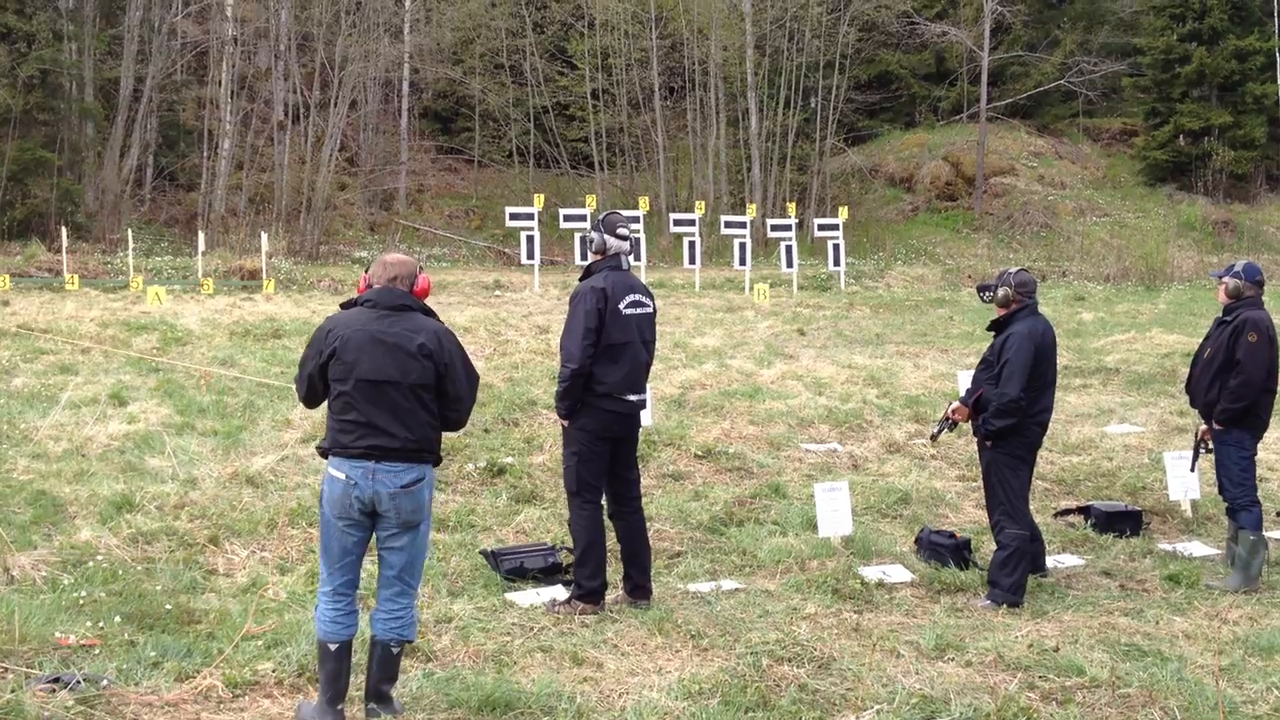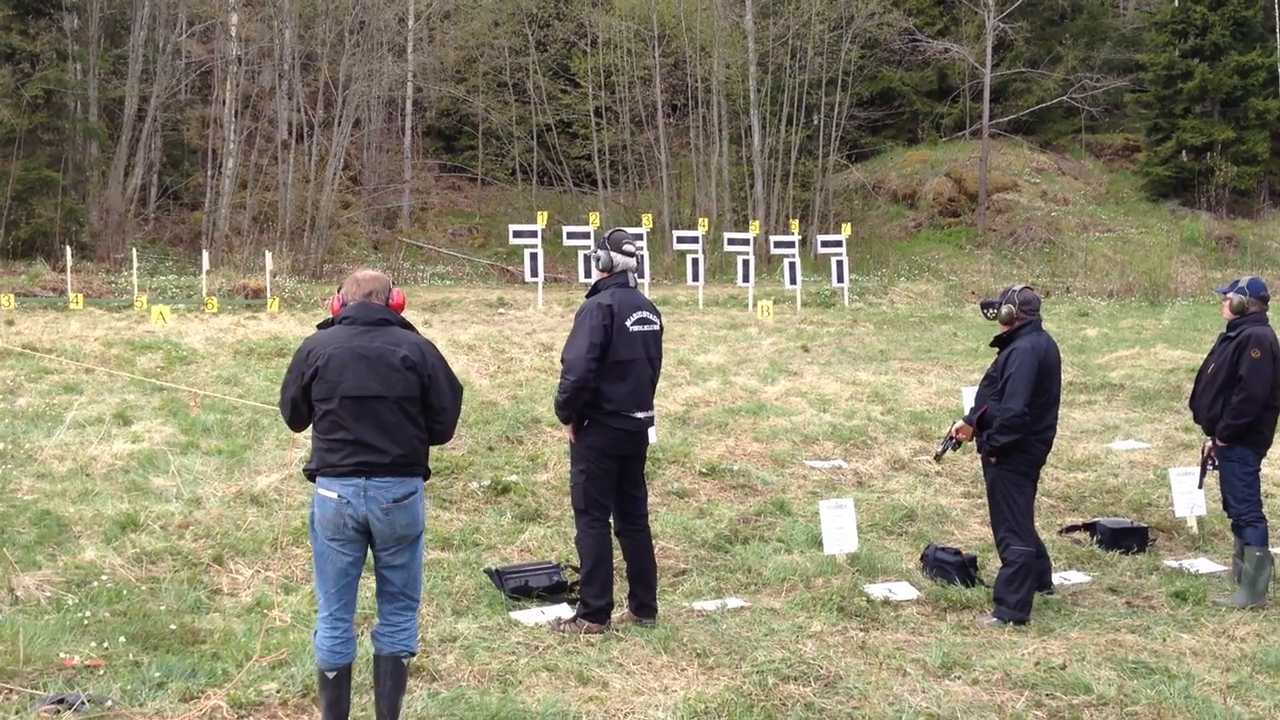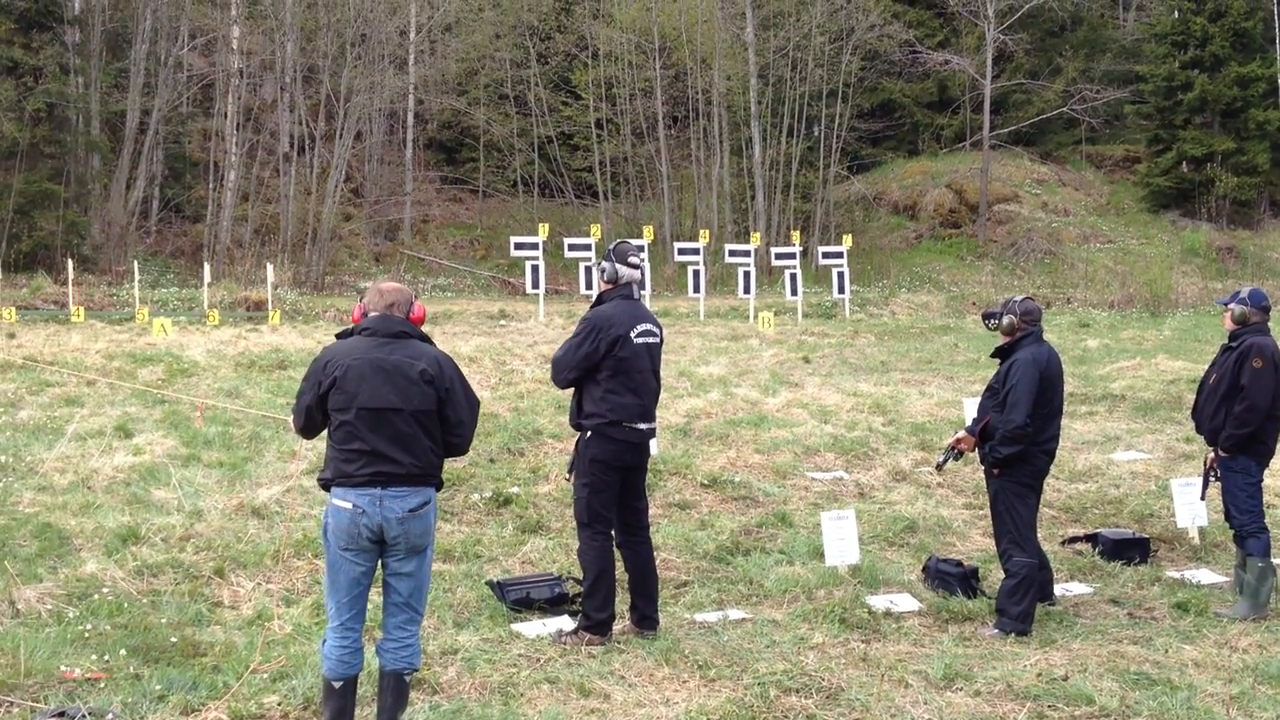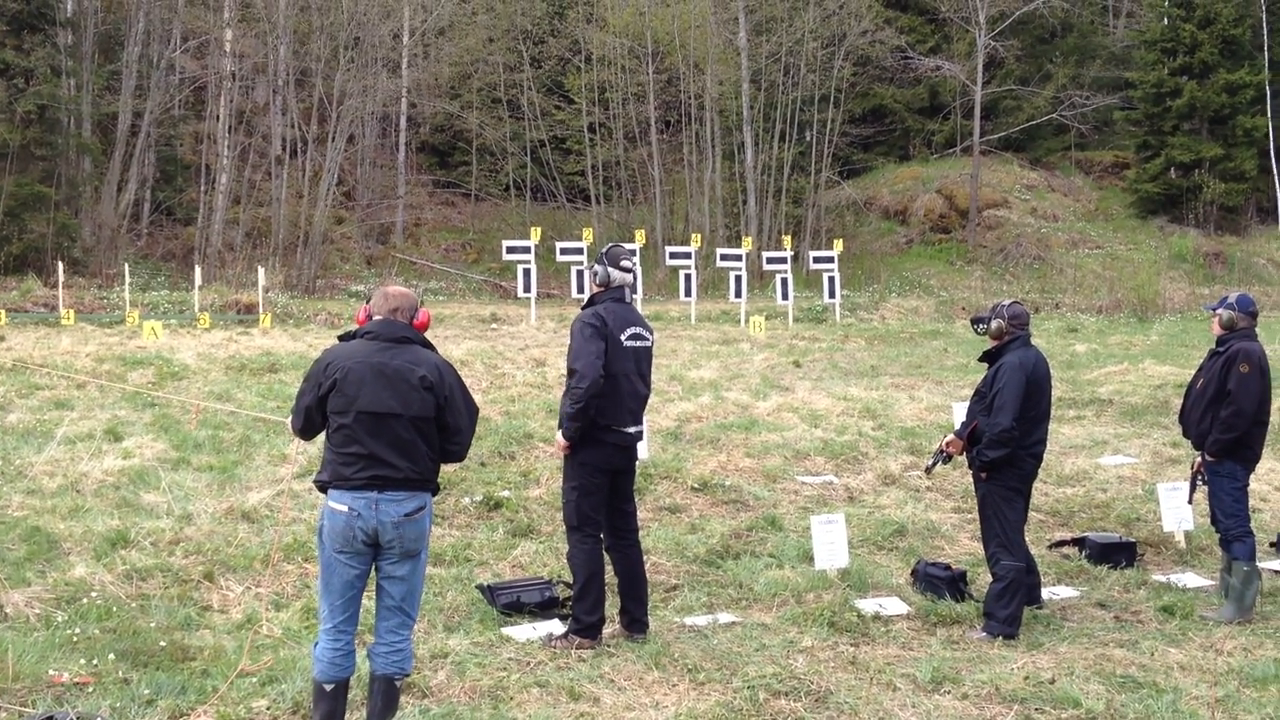
dt=0.7s
person 1, frame 1
left shoulder: (336, 328)
right shoulder: (435, 335)
left elbow: (308, 393)
right elbow: (458, 413)
left hip: (346, 473)
right hip: (409, 478)
left knee: (336, 591)
right knee: (397, 594)
person 1, frame 2
left shoulder: (316, 348)
right shoulder: (416, 348)
left elbow: (293, 416)
right elbow: (444, 425)
left hip: (336, 493)
right hip: (400, 492)
left knee: (335, 615)
right knee: (399, 610)
person 1, frame 3
left shoulder: (334, 358)
right shoulder: (435, 362)
left elbow: (304, 424)
right elbow: (459, 439)
left hip: (350, 502)
right hip: (414, 502)
left knee: (343, 626)
right knee: (403, 625)
person 1, frame 4
left shoulder: (335, 359)
right shoulder: (435, 368)
left elbow: (302, 425)
right elbow: (457, 446)
left hip: (346, 504)
right hip: (409, 507)
left knee: (335, 627)
right knee: (395, 630)
person 2, frame 1
left shoulder: (593, 290)
right shoulder: (642, 292)
left elbow: (576, 357)
left wrist: (564, 407)
left hip: (593, 411)
right hip: (630, 409)
left knee: (584, 501)
right knee: (626, 499)
left ankle: (587, 595)
right ankle: (637, 588)
person 2, frame 2
left shoulder: (599, 306)
right shoulder: (649, 309)
left elbow: (578, 369)
left wrist: (566, 413)
left hip: (601, 428)
right hip: (637, 426)
left knee: (592, 519)
right knee: (633, 517)
left ankle: (594, 613)
right ankle: (643, 606)
person 2, frame 3
left shoulder: (602, 317)
right shoulder: (650, 321)
left elbow: (562, 372)
left wrist: (585, 364)
left hip: (604, 439)
right hip: (640, 437)
left knee: (595, 531)
right knee: (635, 528)
left ankle: (595, 626)
right ankle: (645, 618)
person 2, frame 4
left shoulder: (594, 318)
right shoulder: (640, 324)
left elbow: (586, 380)
left wrist: (568, 429)
left hip: (594, 443)
right hip: (626, 441)
left knee: (584, 534)
right knee: (623, 531)
left ankle: (585, 629)
right ankle: (635, 621)
person 3, frame 1
left shoulder: (1020, 334)
right shoulder: (1033, 326)
left elbow: (1010, 394)
right elbow: (993, 378)
left wrist: (988, 429)
right wrist: (967, 402)
left hip: (1008, 435)
right hip: (1021, 431)
left knee: (1006, 511)
right knee: (1014, 502)
left ankle: (1005, 591)
right ankle: (1032, 561)
person 3, frame 2
left shoulder: (1024, 350)
right shoulder: (1038, 343)
left elbow: (1014, 410)
right elbow: (998, 396)
left wrist: (992, 445)
right wrist: (972, 420)
left hip: (1012, 451)
right hip: (1025, 447)
left knee: (1012, 527)
right knee: (1018, 519)
left ankle: (1011, 608)
right ankle: (1039, 578)
person 3, frame 3
left shoulder: (1025, 361)
right shoulder: (1040, 353)
left elbow: (1016, 421)
right elbow: (1001, 407)
left wrist: (996, 458)
right wrist: (974, 431)
left hip: (1015, 463)
right hip: (1030, 458)
left knee: (1014, 539)
right knee: (1022, 531)
left ankle: (1013, 620)
right ankle: (1041, 589)
person 3, frame 4
left shoulder: (1012, 364)
right shoulder: (1030, 357)
left elbow: (1003, 425)
right elbow: (989, 410)
left wrist: (982, 461)
right wrist: (963, 435)
left hip: (1003, 466)
right hip: (1019, 461)
left knee: (1002, 542)
right knee: (1010, 533)
left ankle: (1001, 623)
right ankle: (1028, 592)
person 4, frame 1
left shoulder: (1252, 323)
right shoulder: (1232, 319)
left elbow: (1248, 378)
left wrist: (1221, 418)
right wrist: (1211, 418)
left hip: (1237, 425)
right hip: (1226, 424)
left knee: (1241, 495)
right knee: (1233, 493)
left ankle: (1245, 575)
right ankle: (1235, 561)
person 4, frame 2
right shoulder: (1238, 335)
left elbow: (1252, 394)
left wrist: (1224, 433)
right wrist: (1216, 434)
left hip: (1241, 441)
right hip: (1231, 440)
left knee: (1246, 511)
right knee: (1238, 509)
left ankle: (1252, 591)
right ankle: (1241, 577)
person 4, frame 3
right shoulder: (1239, 345)
left wrist: (1227, 444)
right wrist: (1218, 445)
left hip: (1244, 452)
right hip: (1233, 450)
left knee: (1249, 521)
right knee: (1239, 519)
right ankle: (1243, 586)
person 4, frame 4
left shoulder: (1245, 353)
right shoulder: (1227, 350)
left elbow: (1239, 408)
left wrist: (1213, 448)
right wrist: (1205, 450)
left hip: (1230, 456)
right hip: (1220, 455)
left knee: (1235, 526)
right knee: (1225, 524)
left ankle: (1239, 605)
right ankle: (1229, 589)
